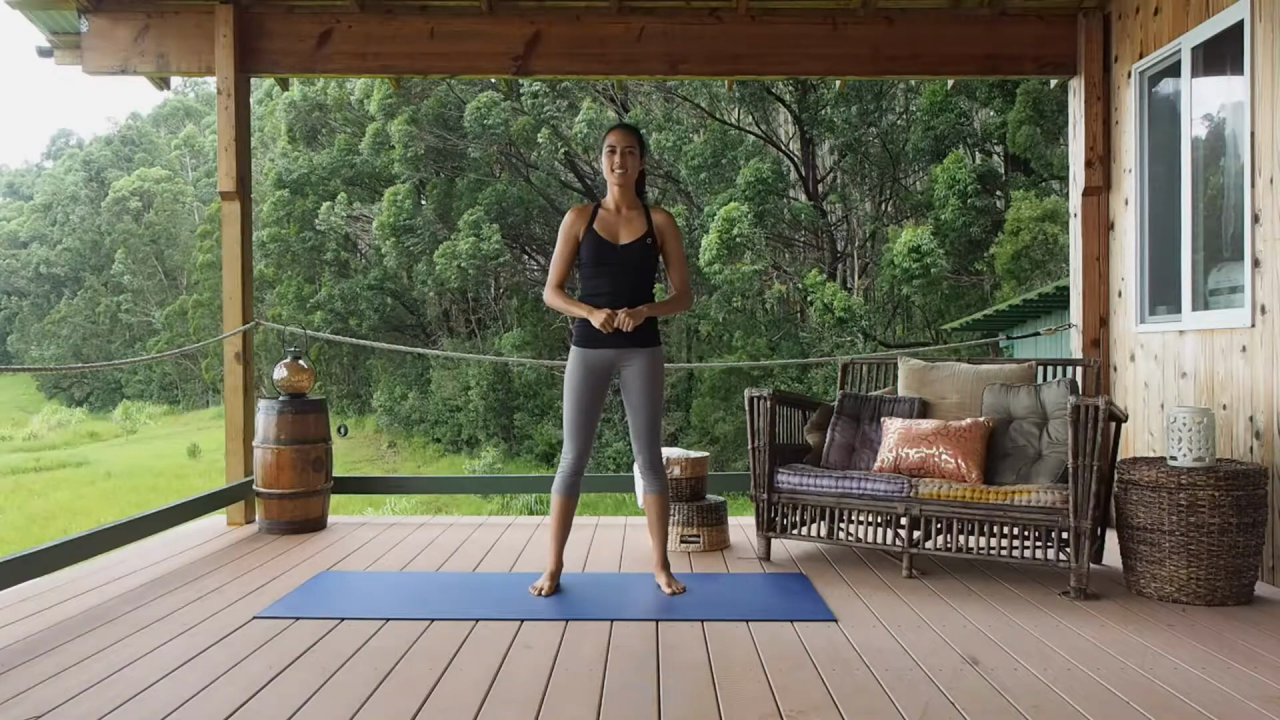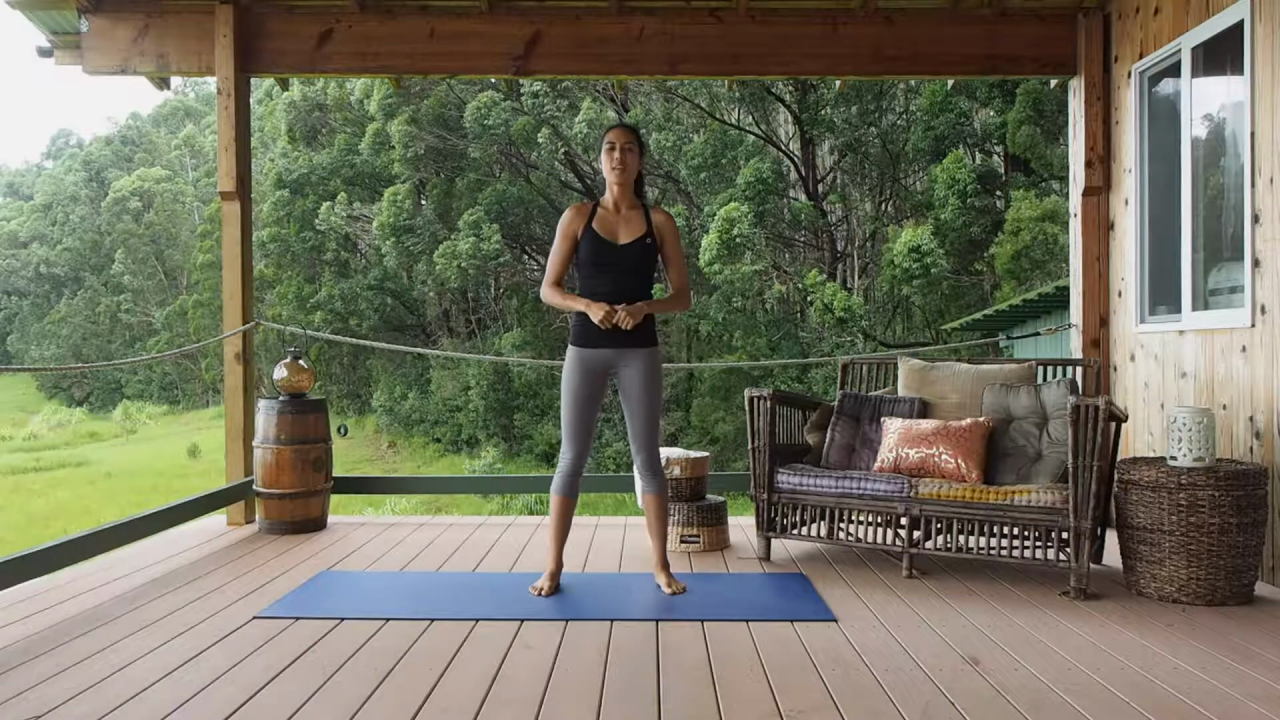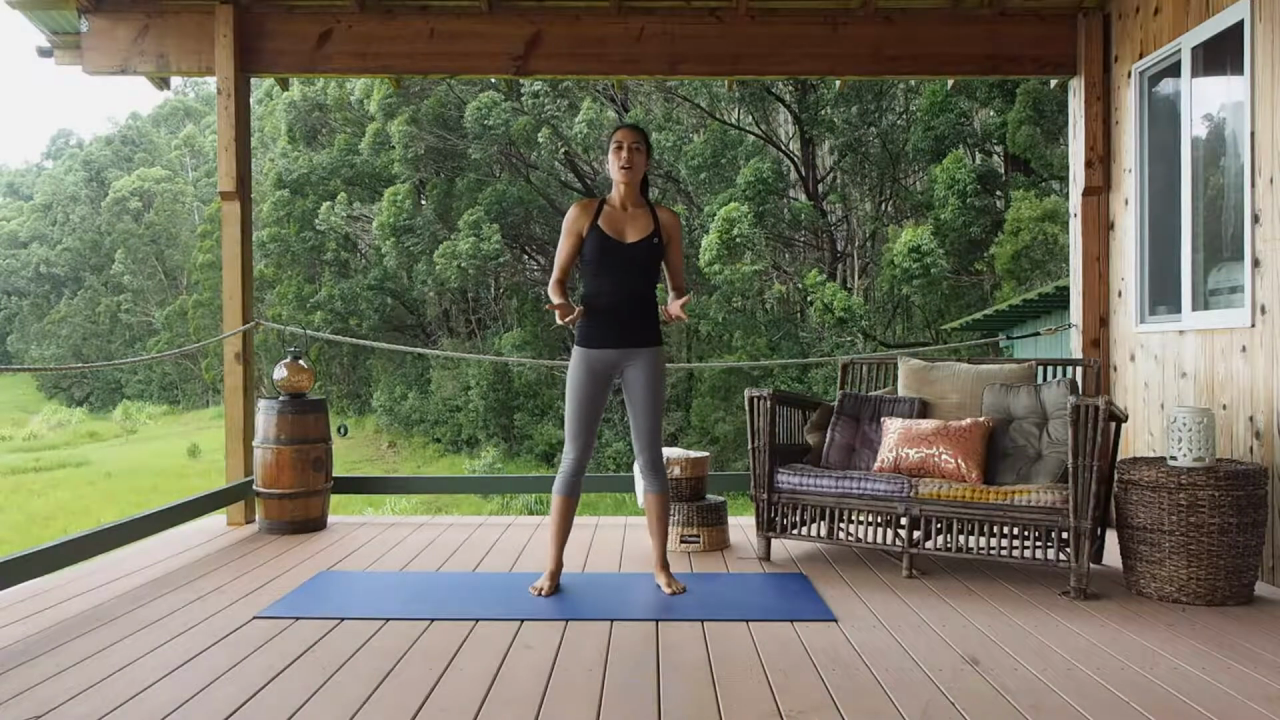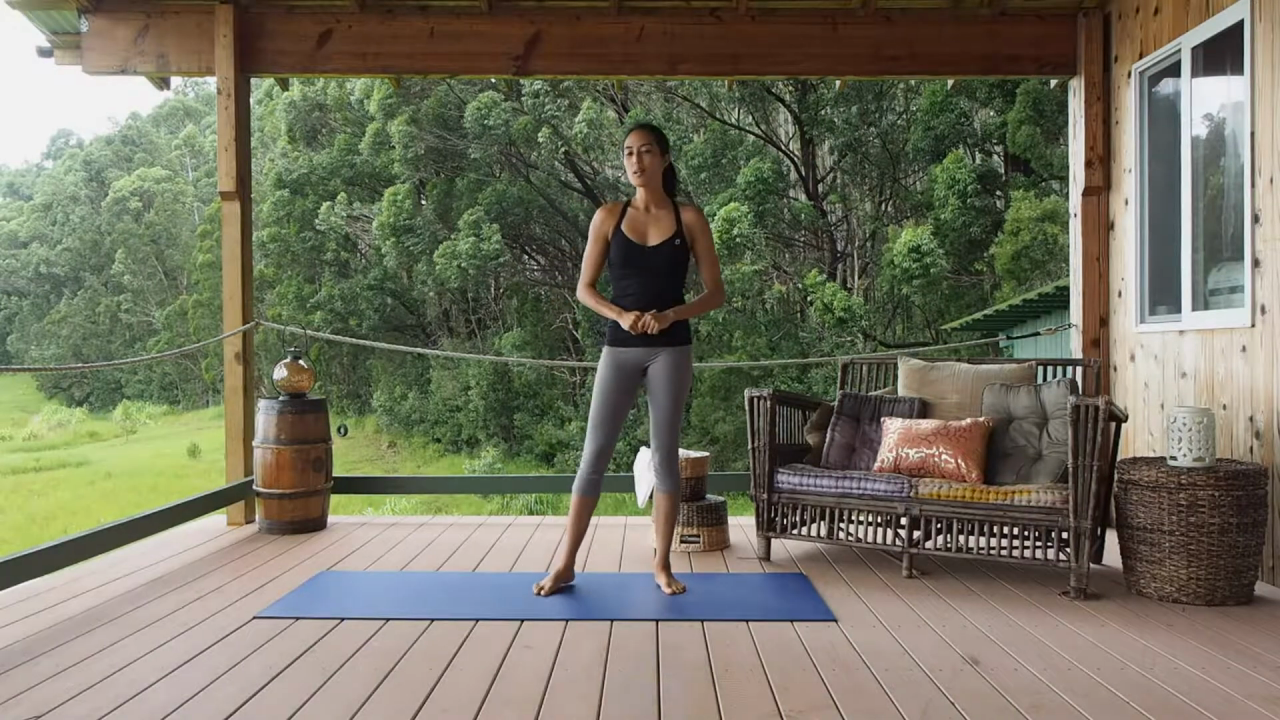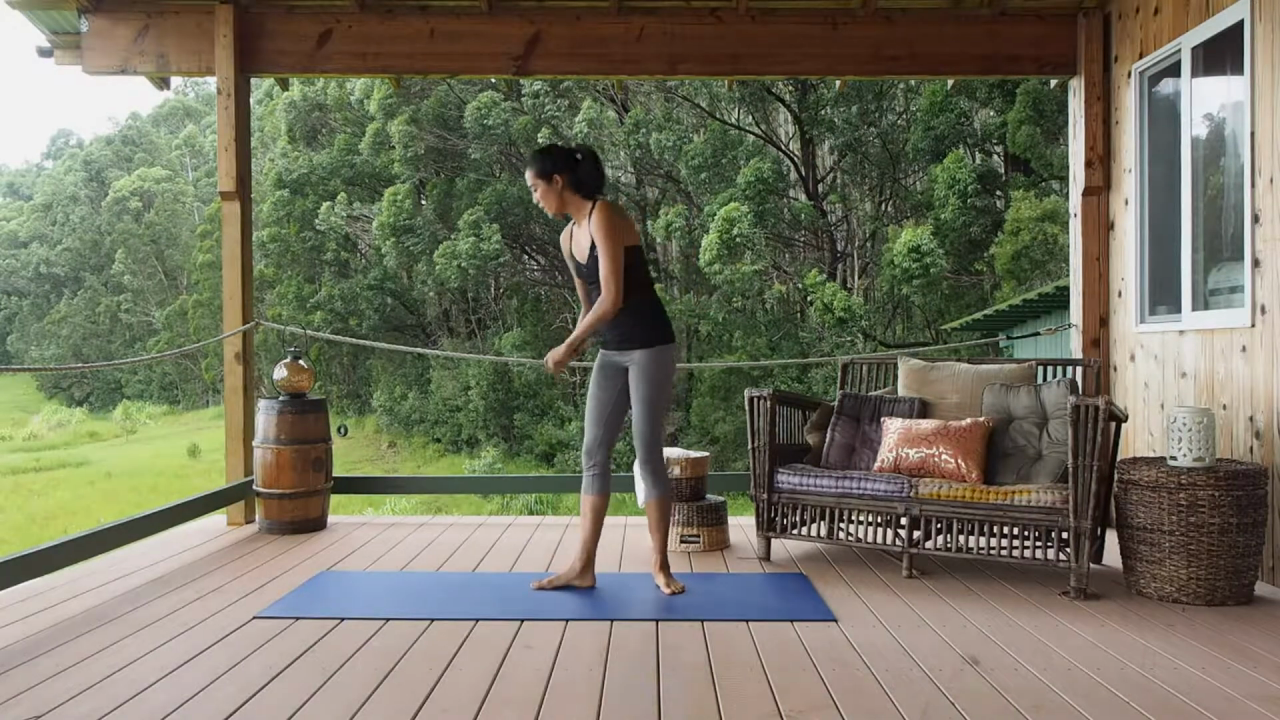
dt=0.7s
person 1, frame 1
left shoulder: (659, 222)
right shoulder: (579, 218)
left elbow: (683, 296)
right elbow: (551, 292)
left wrist: (644, 311)
right wrist: (590, 312)
left hip: (642, 351)
right hip: (588, 348)
left knee: (649, 457)
right knee: (573, 458)
left ankle: (660, 565)
right ankle: (553, 565)
person 1, frame 2
left shoulder: (659, 222)
right shoulder: (577, 217)
left elbow: (682, 296)
right elbow: (548, 289)
left wrist: (645, 307)
right wrist: (587, 305)
left hip: (639, 350)
right hip: (585, 348)
left knee: (647, 457)
right knee: (572, 457)
left ankle: (660, 565)
right ankle: (554, 565)
person 1, frame 3
left shoulder: (665, 221)
right shoulder: (583, 214)
left elbow: (678, 287)
right elbow: (557, 281)
left wrist: (677, 306)
right wrist: (561, 306)
left hip: (644, 349)
right hip: (591, 348)
left knee: (650, 456)
right knee: (574, 456)
left ankle: (660, 565)
right ankle: (554, 565)
person 1, frame 4
left shoulder: (689, 219)
right shoulder: (608, 217)
left elbow: (716, 293)
right elbow: (584, 288)
left wrist: (670, 315)
right wrist: (621, 316)
left hip: (671, 349)
right hip: (620, 348)
left knee: (664, 455)
right knee: (595, 452)
left ankle: (662, 565)
right ankle: (565, 563)
person 1, frame 5
left shoulder: (605, 217)
right shoulder: (568, 235)
left elbow: (612, 298)
left wrist: (566, 347)
right wrist: (575, 346)
left hip: (651, 347)
right hip: (613, 351)
left knee: (648, 456)
right knee: (594, 452)
left ankle: (661, 565)
right ankle: (583, 567)
